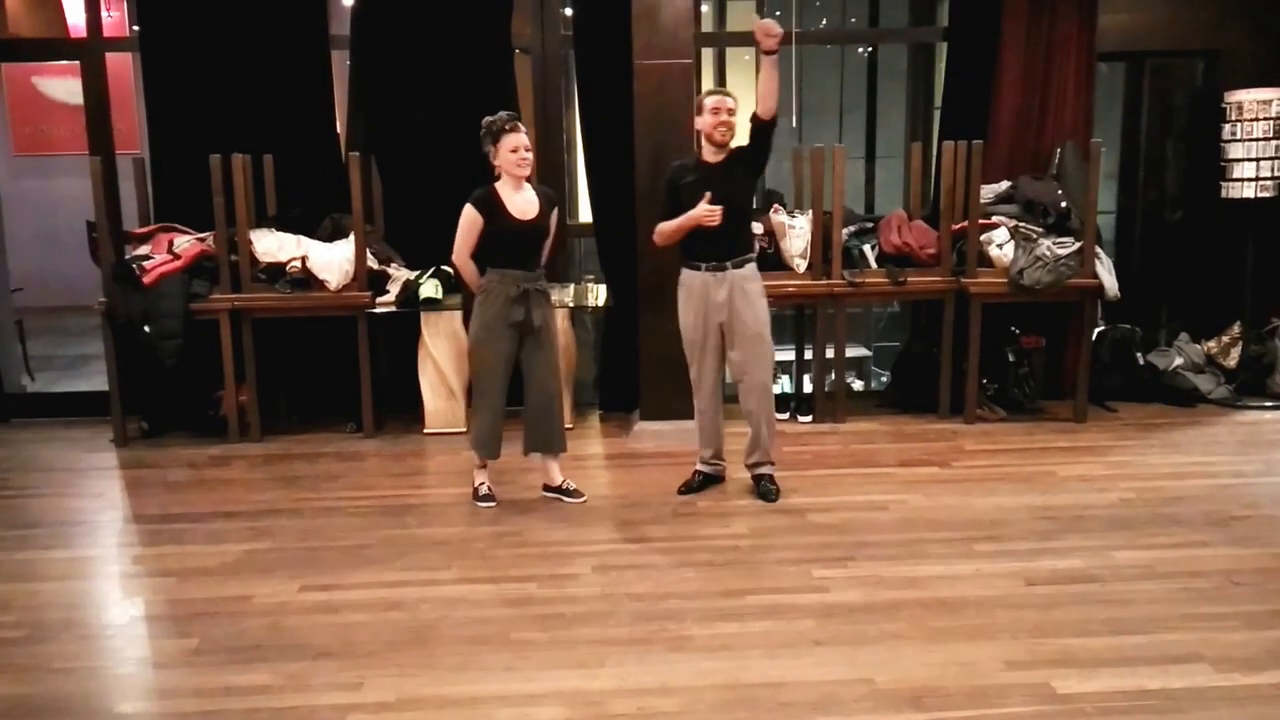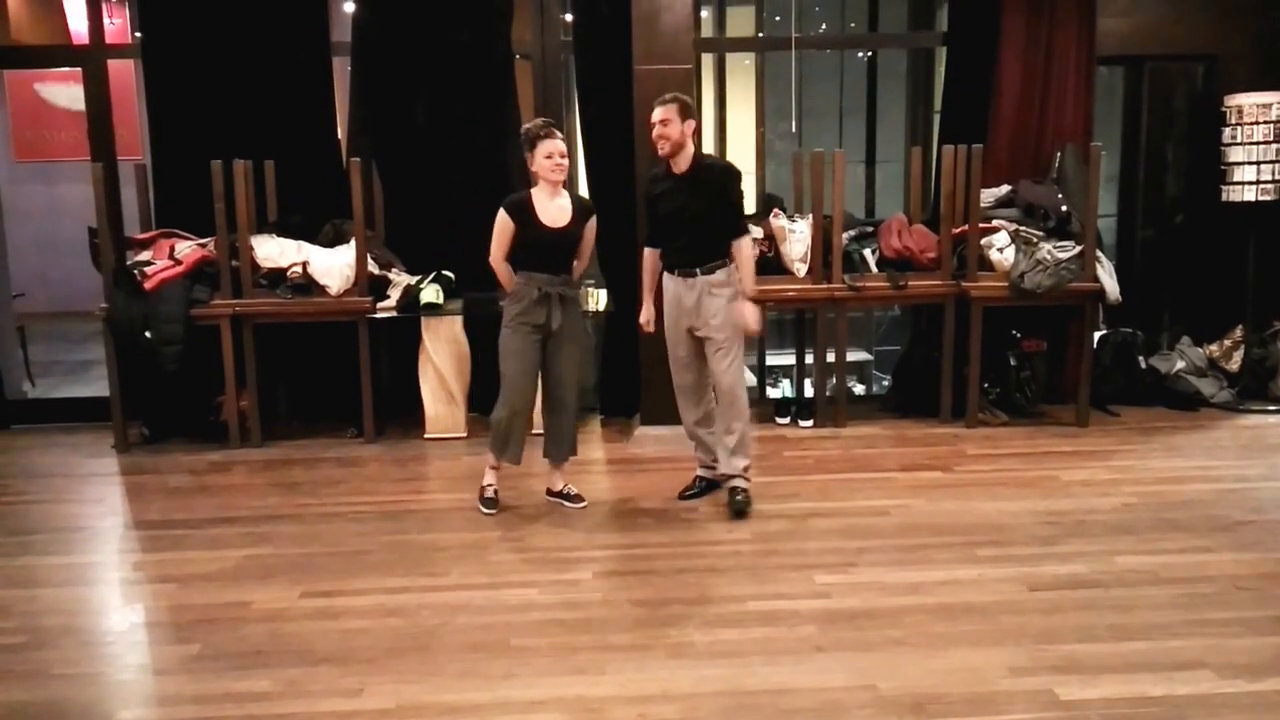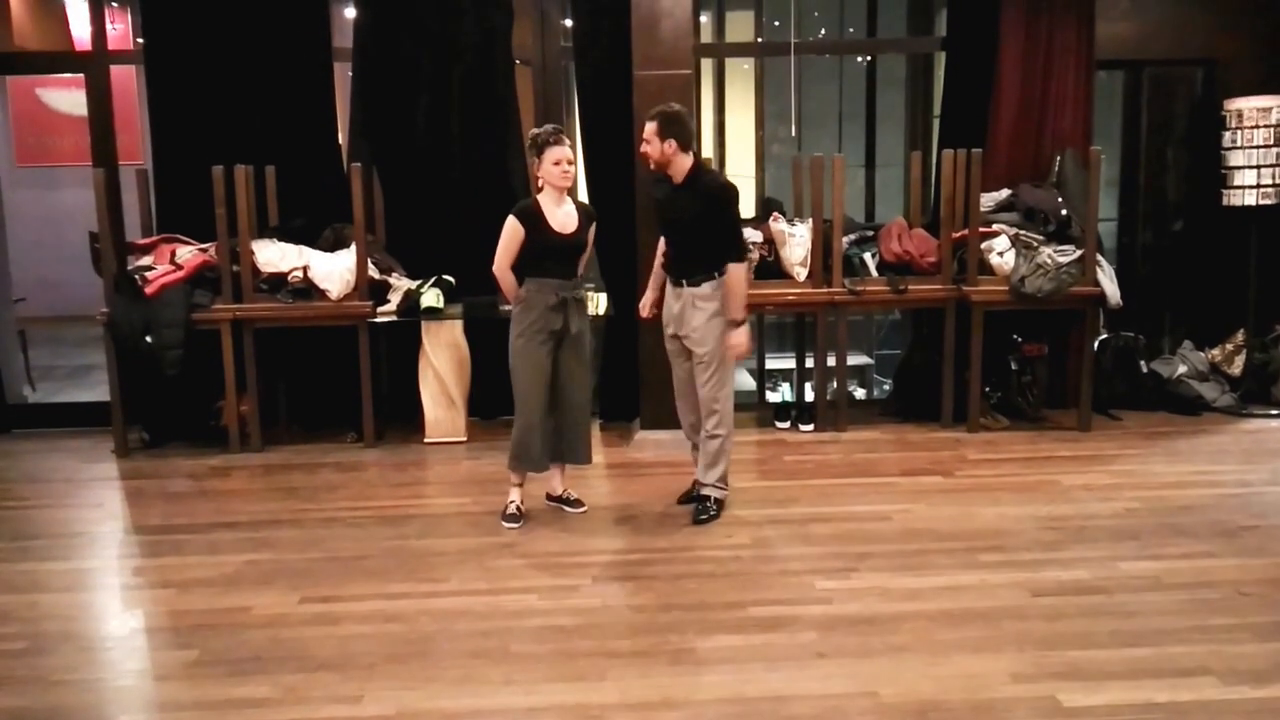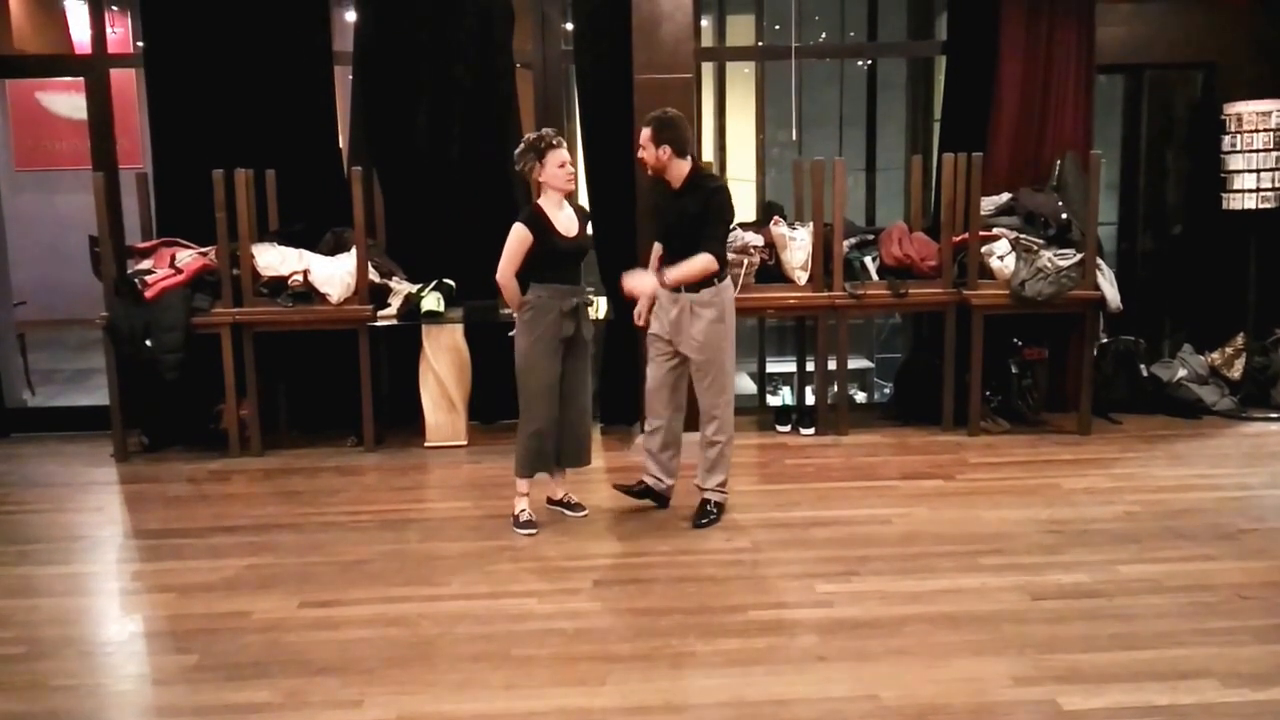
dt=0.5s
person 1, frame 1
left shoulder: (748, 162)
right shoulder: (680, 173)
left elbow: (769, 112)
right elbow: (660, 235)
left wrist: (769, 55)
right wrist: (691, 218)
left hip: (742, 279)
right hip: (695, 282)
left knee: (756, 379)
right knee: (704, 383)
left ankle: (761, 465)
right ankle: (710, 464)
person 1, frame 2
left shoulder: (720, 174)
right shoulder: (655, 183)
left elbow: (741, 237)
left wrist: (747, 298)
right wrist: (647, 299)
left hip: (716, 284)
right hip: (674, 287)
left knee: (728, 382)
right knee: (688, 386)
left ankle: (736, 477)
right ankle: (708, 468)
person 1, frame 3
left shoulder: (716, 189)
right shoulder: (662, 185)
left elbow: (735, 259)
left wrist: (738, 322)
right wrist: (653, 284)
left hip: (709, 294)
right hip: (674, 293)
left knee: (713, 396)
right knee: (686, 395)
left ankle: (713, 486)
right ankle: (703, 475)
person 1, frame 4
left shoulder: (713, 192)
right shoulder: (661, 188)
left elbow: (710, 258)
left wrist: (658, 279)
right wrist: (649, 293)
left hip: (706, 301)
right hip: (669, 300)
left knee: (714, 402)
right knee: (658, 394)
left ankle: (713, 491)
right ankle: (657, 480)
person 2, frame 1
left shoulder: (546, 199)
right shoulder: (483, 201)
right elbow: (461, 257)
right wrist: (490, 292)
left hip: (537, 299)
right hip: (497, 301)
left knee: (546, 386)
right knee: (490, 388)
left ankle: (552, 476)
right ankle: (480, 475)
person 2, frame 2
left shoulder: (583, 208)
right shoulder: (516, 206)
right elbow: (498, 259)
right wrist: (524, 292)
left hip: (566, 306)
right hip: (525, 306)
left knee: (564, 393)
right knee: (516, 394)
left ankle: (556, 480)
right ankle: (491, 474)
person 2, frame 3
left shoulder: (586, 215)
right shoulder: (525, 214)
right elbow: (501, 268)
right wrist: (525, 304)
left hip: (573, 310)
right hip: (534, 312)
left knee: (572, 399)
right knee: (531, 403)
left ankle: (557, 485)
right ankle: (515, 492)
person 2, frame 4
left shoulder: (581, 215)
right shoulder: (531, 219)
right elbow: (505, 276)
right wrist: (525, 314)
left hip: (576, 315)
right hip: (542, 317)
left knee: (574, 404)
right knee: (538, 408)
left ankle: (558, 489)
right ankle: (522, 499)
